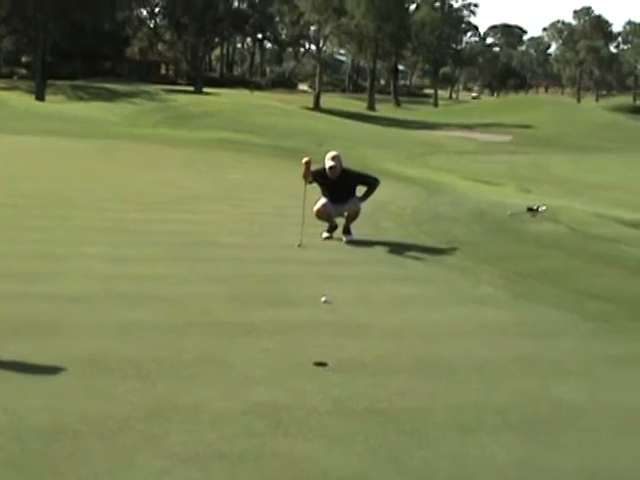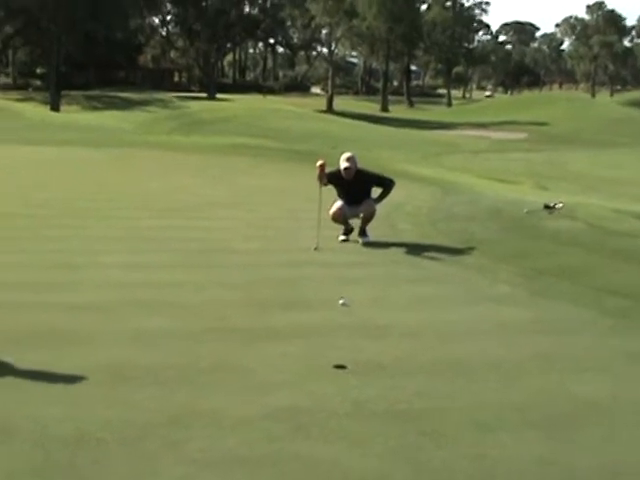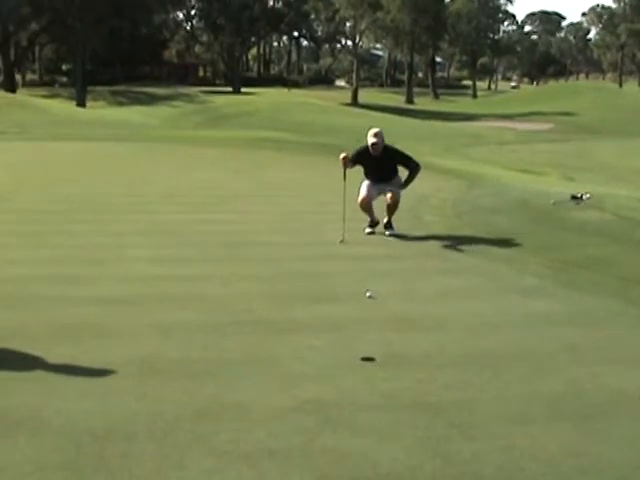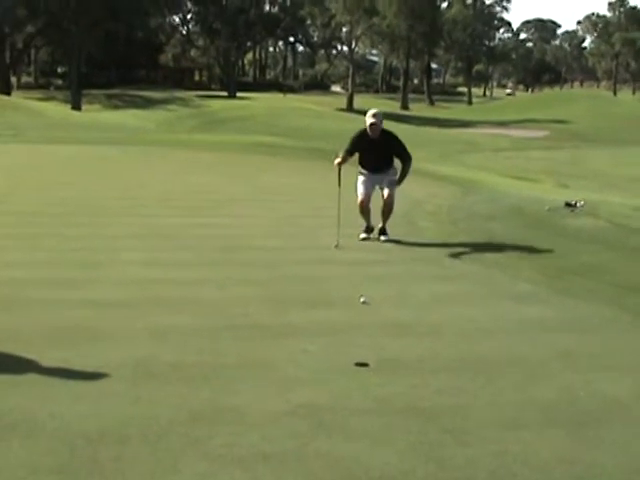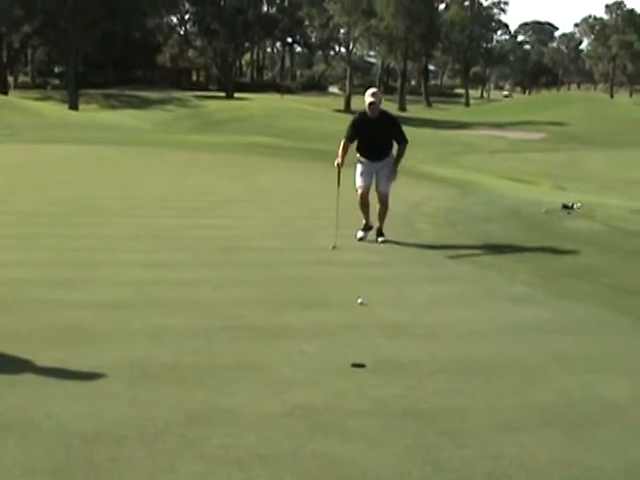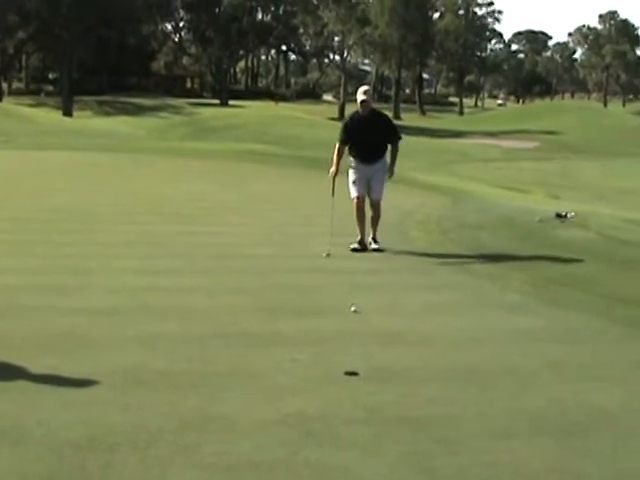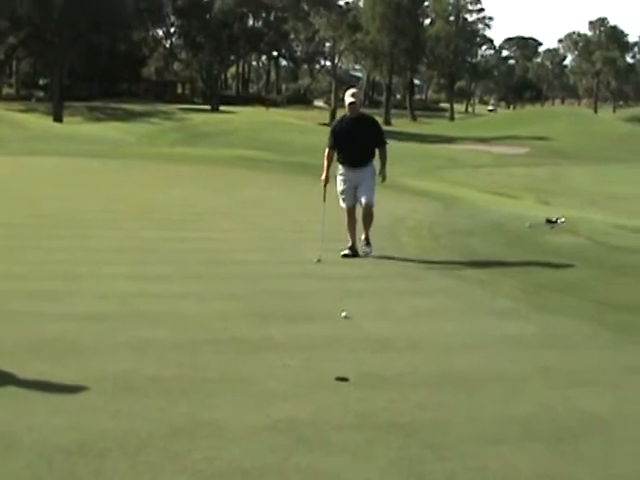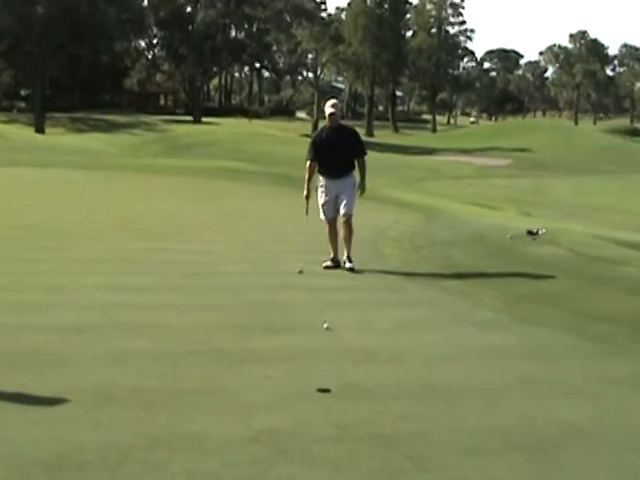
dt=0.2s
person 1, frame 1
left shoulder: (350, 175)
right shoulder: (321, 173)
left elbow: (375, 181)
right elbow: (308, 178)
left wrist: (362, 198)
right wrist: (307, 167)
left hip: (347, 203)
right hip: (330, 202)
left knee: (355, 207)
right knee: (318, 210)
left ankle: (347, 227)
right ankle: (332, 225)
person 1, frame 2
left shoulder: (365, 176)
right shoulder: (336, 175)
left elbow: (390, 183)
right elbow: (322, 181)
left wrist: (378, 199)
right wrist: (321, 170)
left hip: (363, 204)
right hip: (346, 204)
left knee: (370, 209)
right knee: (334, 213)
left ankle: (362, 229)
right ankle: (347, 227)
person 1, frame 3
left shoulder: (393, 153)
right shoulder: (363, 152)
left elbow: (416, 167)
right elbow: (348, 164)
left wrist: (405, 184)
right wrist: (344, 160)
left hip: (391, 182)
right hip: (372, 182)
left knee: (393, 197)
right knee: (363, 201)
left ankle: (388, 221)
right ankle: (373, 220)
person 1, frame 4
left shoulder: (391, 139)
right shoulder: (359, 136)
left elbow: (407, 159)
right elbow: (347, 154)
left wrist: (400, 180)
right wrist: (340, 161)
left hip: (387, 173)
right hip: (366, 173)
left knee: (388, 198)
right knee: (362, 201)
left ankle: (383, 228)
right ankle: (368, 226)
person 1, frame 5
left shoulder: (390, 120)
right shoulder: (358, 119)
left elbow: (403, 143)
right elbow: (347, 141)
left wrist: (395, 166)
right wrist: (341, 158)
left hip: (385, 162)
right hip: (364, 161)
left knee: (383, 196)
right knee: (362, 193)
left ankle: (379, 229)
right ankle: (366, 224)
person 1, frame 6
left shoulder: (383, 119)
right shoulder: (351, 120)
left elbow: (394, 142)
right elbow: (341, 144)
left wrist: (392, 165)
right wrist: (335, 166)
left hip: (378, 165)
right hip: (357, 165)
left knee: (375, 203)
right knee: (358, 201)
left ankle: (373, 237)
right ankle: (361, 240)
person 1, frame 7
left shoulder: (371, 123)
right shoulder: (339, 125)
left elbow: (381, 146)
right elbow: (330, 150)
left wrist: (383, 168)
right wrist: (326, 172)
left hip: (366, 170)
right hip: (345, 171)
left knee: (368, 206)
right knee: (349, 209)
left ankle: (366, 238)
right ankle: (352, 246)
person 1, frame 8
left shoulder: (351, 134)
right shoulder: (319, 136)
left elbow: (360, 158)
right elbow: (311, 162)
left wrist: (363, 180)
right wrist: (307, 185)
left hip: (347, 181)
right hip: (326, 182)
left knee: (346, 218)
right knee: (330, 221)
left ankle: (348, 257)
right ankle: (334, 257)
